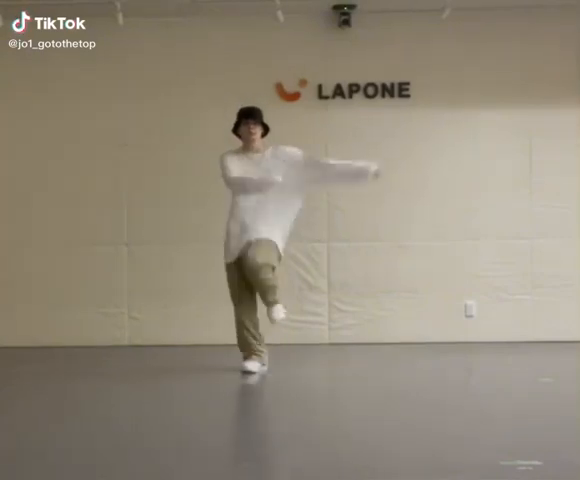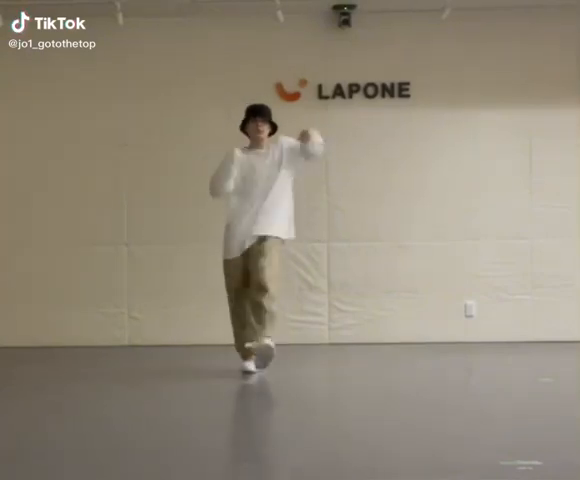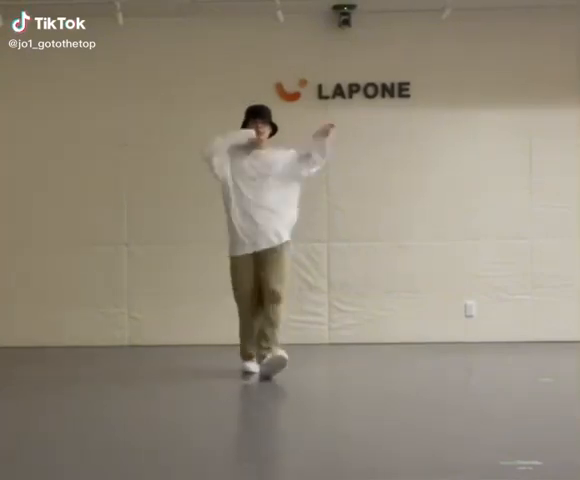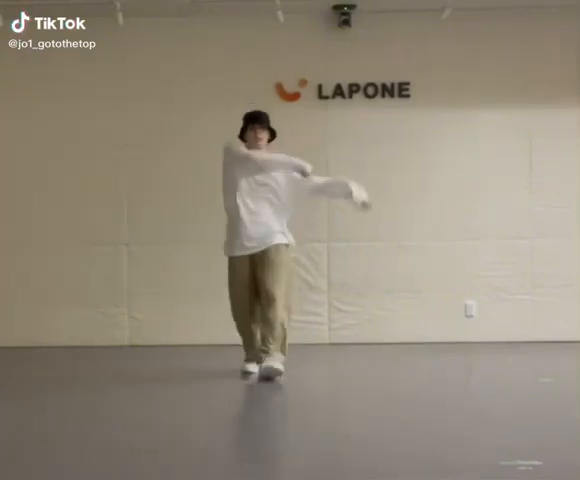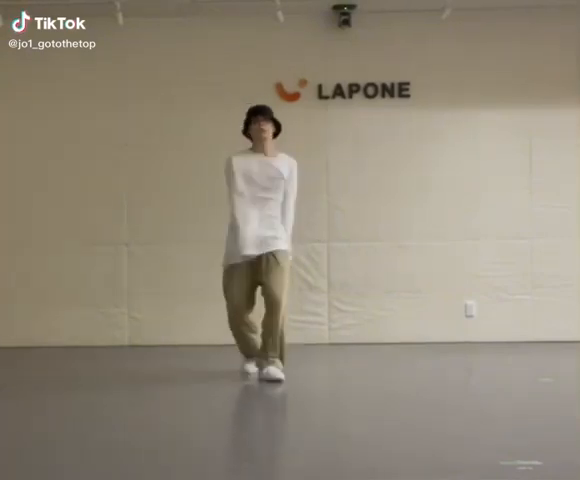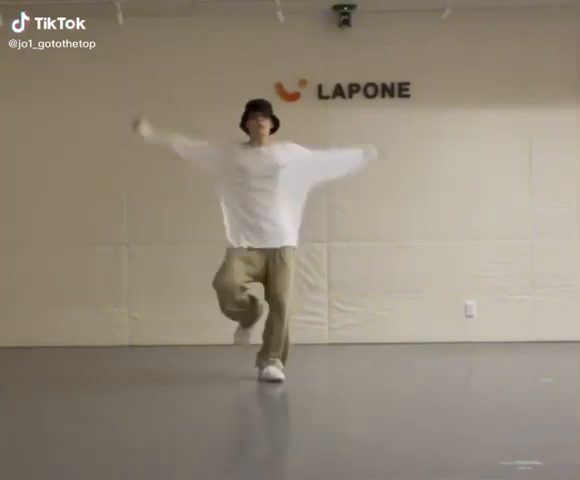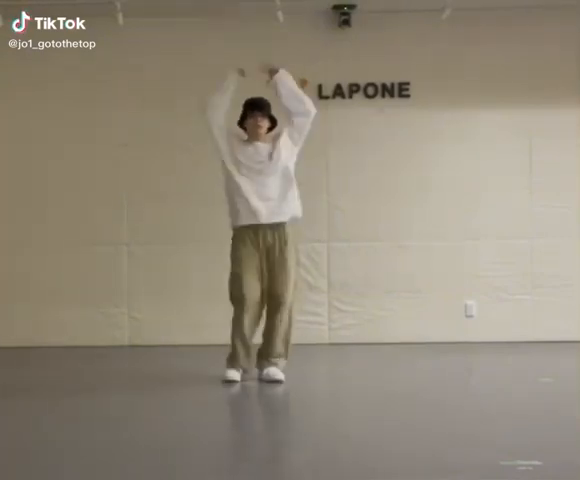
dt=0.2s
person 1, frame 1
left shoulder: (284, 155)
right shoulder: (229, 159)
left elbow: (325, 168)
right elbow: (235, 183)
left wrist: (362, 169)
right wrist: (267, 180)
left hip: (266, 233)
right hip: (236, 238)
left knee: (256, 263)
right knee: (242, 303)
left ankle: (273, 301)
right ankle: (254, 355)
person 1, frame 2
left shoulder: (283, 148)
right shoulder: (234, 158)
left elbow: (313, 151)
right elbow: (217, 190)
left wrist: (311, 138)
right wrist: (232, 159)
left hip: (269, 231)
right hip: (237, 237)
left knee: (264, 282)
right knee: (240, 298)
left ankle: (264, 338)
right ankle: (249, 354)
person 1, frame 3
left shoulder: (284, 157)
right shoulder: (231, 157)
left elbow: (312, 162)
right elbow: (209, 153)
left wrist: (320, 139)
right wrist: (242, 136)
left hip: (276, 237)
right hip: (242, 241)
left knee: (274, 294)
right knee: (247, 303)
left ankle: (272, 350)
right ankle: (251, 355)
person 1, frame 4
left shoulder: (283, 169)
right shoulder: (234, 153)
left elbow: (318, 184)
right elbow: (255, 159)
left wrist: (351, 189)
right wrist: (297, 163)
left hip: (273, 240)
right hip: (240, 244)
left knee: (274, 296)
right knee: (243, 307)
left ankle: (272, 357)
right ankle: (253, 356)
person 1, frame 5
left shoulder: (288, 163)
right shoulder: (237, 162)
left elbow: (287, 208)
right elbow: (239, 202)
left wrist: (285, 241)
right wrist: (245, 240)
left hip: (275, 245)
right hip: (242, 246)
left knee: (276, 301)
right knee: (238, 309)
left ankle: (271, 361)
right ankle: (253, 355)
person 1, frame 6
left shoulder: (293, 153)
right shoulder: (230, 154)
left elbow: (329, 159)
right elbow: (188, 146)
left wrist: (362, 154)
right wrist: (152, 133)
left hip: (282, 241)
right hip: (245, 241)
left knee: (281, 302)
right knee: (226, 285)
left ankle: (271, 362)
right ankle: (249, 314)
person 1, frame 7
left shoulder: (286, 145)
right shoulder: (231, 147)
left elbow: (306, 110)
right elbow: (214, 112)
left wrist: (280, 76)
right wrist: (233, 79)
left hip: (280, 232)
right hip: (246, 232)
left knee: (281, 298)
right knee: (246, 299)
left ankle: (271, 362)
right ankle: (238, 362)
